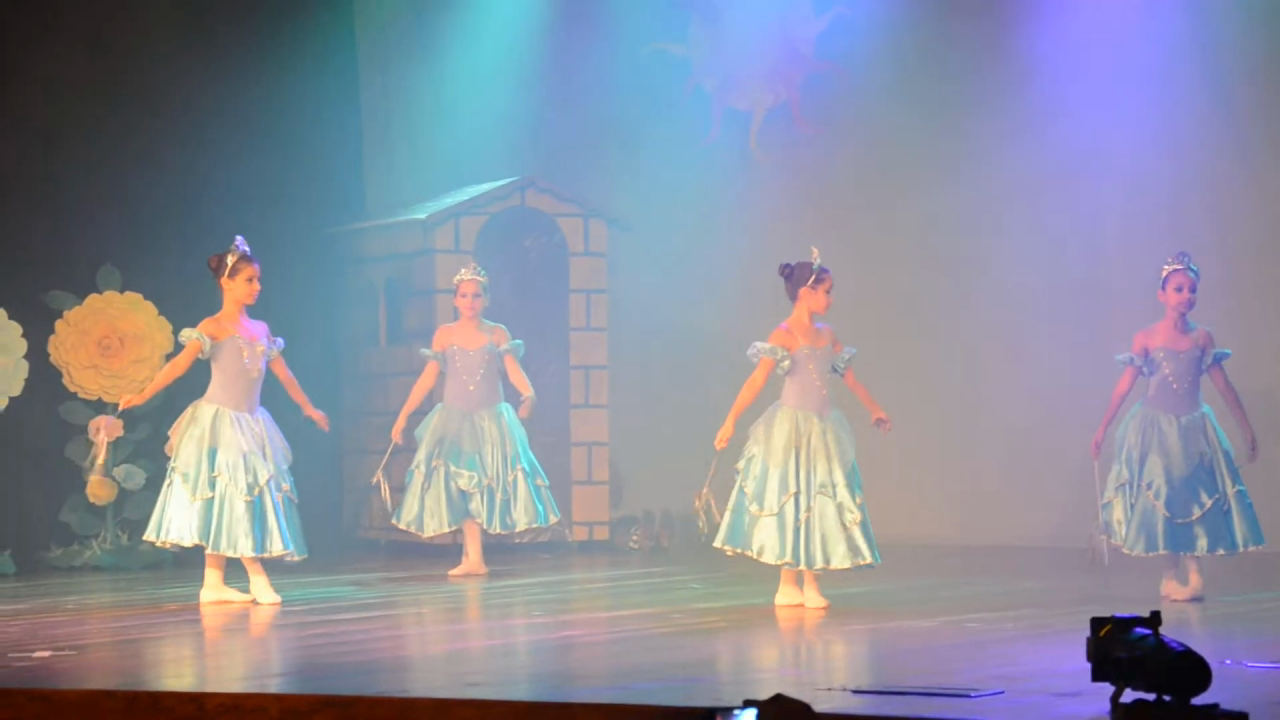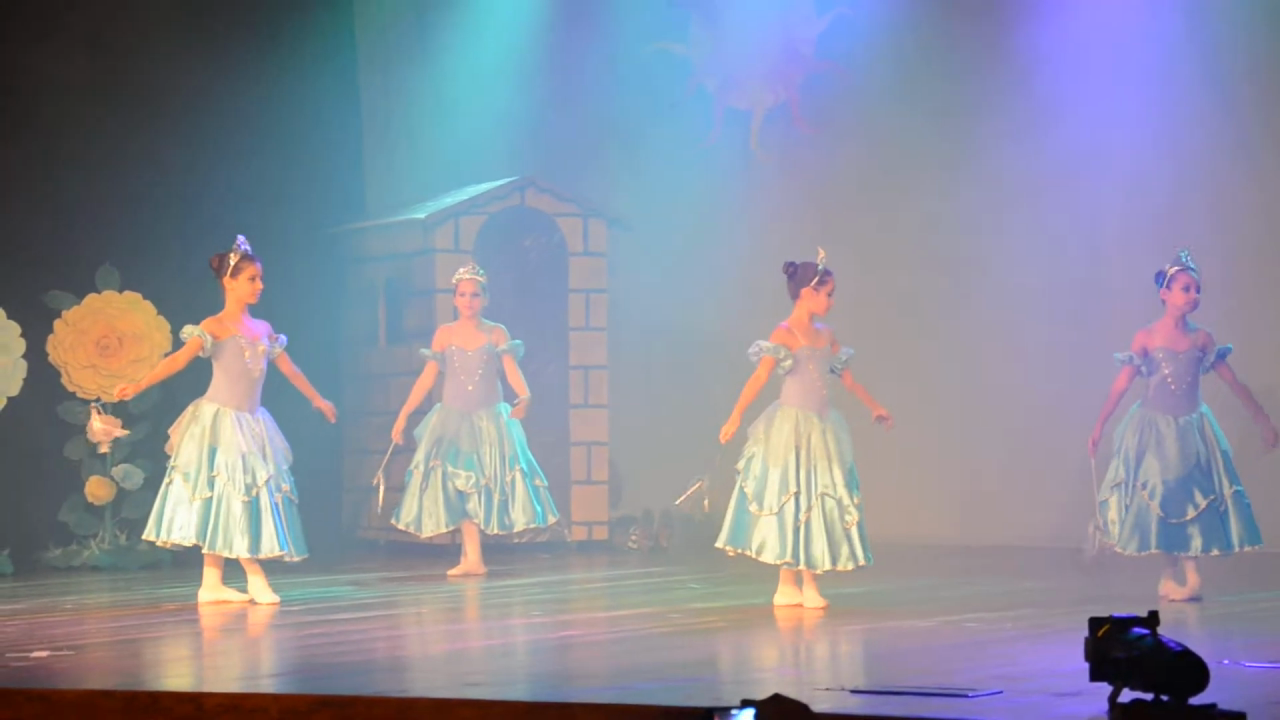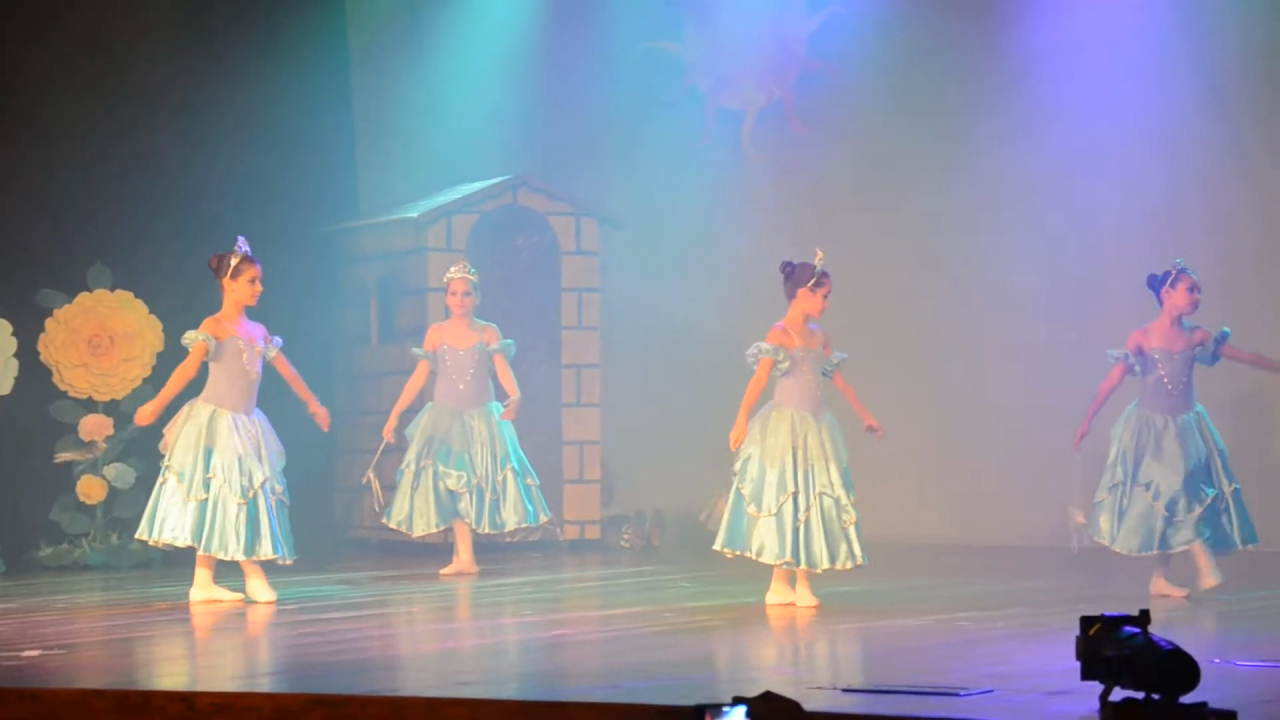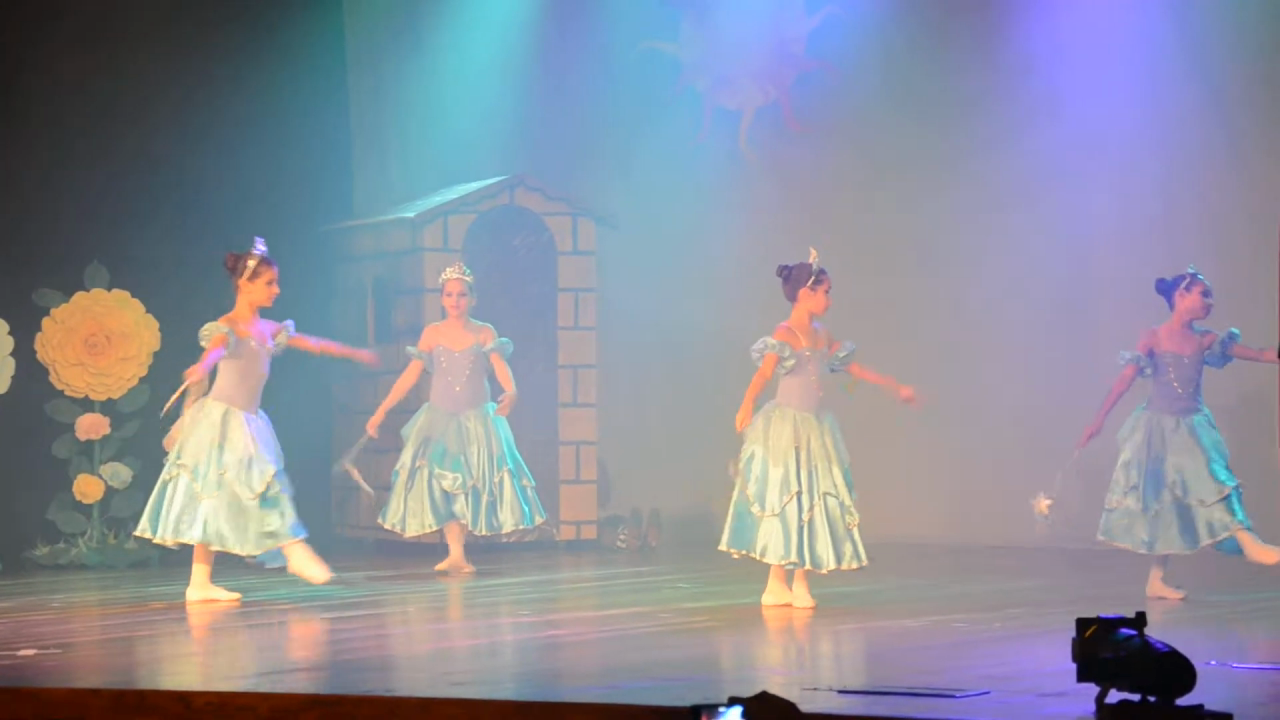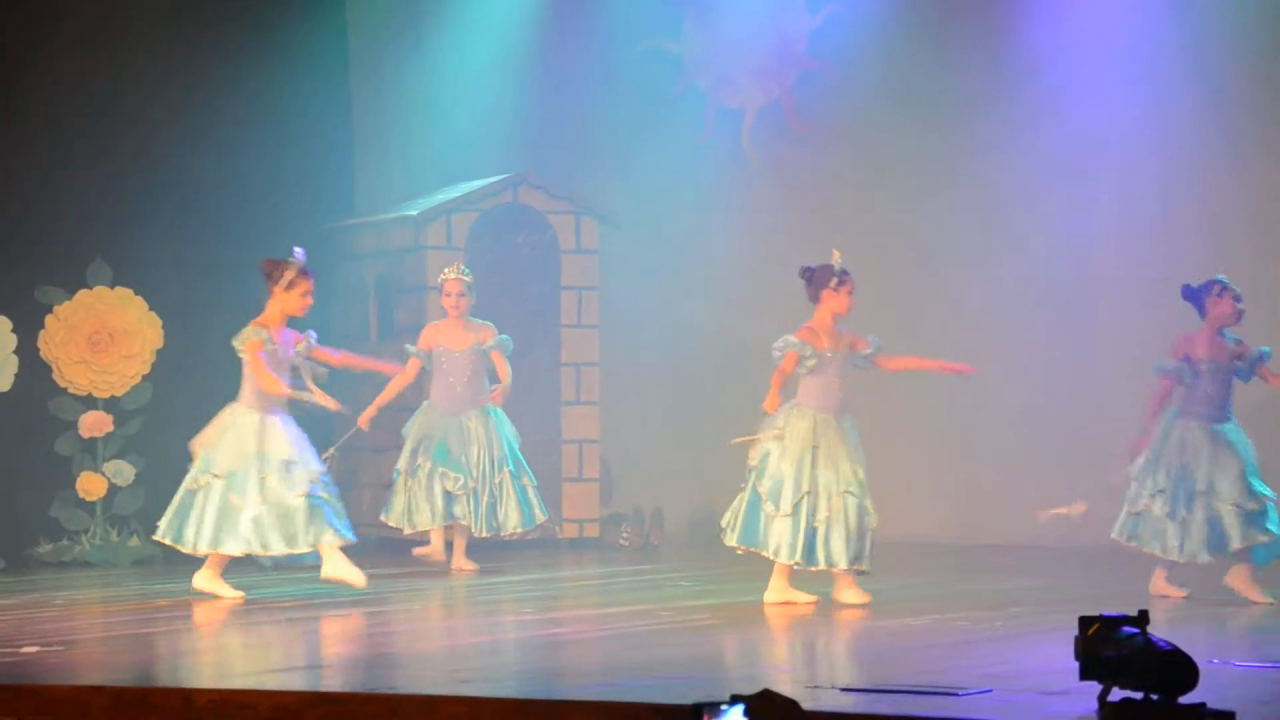
dt=0.2s
person 1, frame 1
left shoulder: (260, 329)
right shoulder: (212, 327)
left elbow: (283, 372)
right elbow: (180, 363)
left wrist: (309, 407)
right wrist: (143, 395)
left hip: (252, 422)
right hip: (219, 421)
left knee: (243, 498)
right knee: (226, 497)
left ankle: (214, 584)
person 1, frame 2
left shoulder: (263, 328)
right shoulder: (214, 326)
left elbow: (288, 366)
right elbow: (180, 357)
left wrist: (316, 399)
right wrist: (140, 384)
left hip: (252, 422)
right hip: (220, 421)
left knee: (244, 497)
right knee: (224, 498)
left ankle: (213, 583)
person 1, frame 3
left shoulder: (258, 331)
right shoulder: (212, 327)
left elbow: (285, 368)
right elbow: (189, 367)
left wrist: (312, 403)
right wrist: (159, 402)
left hip: (248, 423)
right hip: (215, 421)
left knee: (248, 495)
right knee: (216, 497)
person 1, frame 4
left shoulder: (269, 328)
right shoulder: (226, 325)
left elbow: (311, 343)
right elbow: (211, 352)
left wrist: (352, 353)
right wrist: (199, 371)
left hip: (250, 421)
right hip: (220, 419)
right knee: (214, 498)
person 1, frame 5
left shoulder: (292, 337)
right shoulder: (257, 330)
left elbow: (333, 357)
right elbow: (256, 364)
left wrist: (377, 366)
right wrist: (278, 386)
left hip: (277, 425)
right hip: (251, 424)
left knee: (303, 487)
right knee: (238, 499)
right ankle: (208, 574)
person 2, frame 1
left shoulder: (827, 334)
right shoulder: (783, 335)
left elbow: (849, 376)
right elbow: (757, 380)
left wrist: (875, 410)
right wrist: (730, 422)
left hip: (823, 428)
right hip: (792, 427)
left knee: (820, 502)
right knee: (792, 501)
left ankle: (809, 583)
right ankle: (790, 585)
person 2, frame 2
left shoulder: (825, 334)
right shoulder: (784, 334)
left elbow: (846, 376)
right elbow: (759, 377)
left wrist: (874, 407)
right wrist: (735, 418)
left hip: (821, 428)
right hip: (791, 427)
left knee: (819, 501)
right knee: (791, 501)
left ankle: (808, 583)
right ankle: (788, 585)
person 2, frame 3
left shoulder: (818, 336)
right shoulder: (779, 334)
left elbow: (838, 379)
right elbow: (759, 379)
left wrist: (865, 416)
right wrist: (741, 421)
left hip: (815, 428)
right hip: (785, 427)
left knee: (814, 502)
right knee: (784, 501)
left ankle: (802, 582)
right ankle: (781, 584)
person 2, frame 4
left shoulder: (822, 336)
right shoulder: (784, 334)
left elbow: (856, 369)
right elbow: (764, 372)
left wrist: (896, 388)
right wrist: (747, 406)
left hip: (816, 428)
right hip: (786, 426)
left knee: (816, 501)
right knee: (785, 501)
left ankle: (799, 582)
right ankle: (777, 585)
person 2, frame 5
left shoulder: (846, 338)
right shoulder: (806, 334)
left elbow: (888, 362)
right elbow: (784, 367)
left wrist: (938, 365)
right wrist: (772, 395)
left hip: (834, 429)
right hip: (803, 427)
left knee: (840, 499)
right knee: (796, 500)
left ankle: (844, 580)
right ankle: (778, 583)
person 3, frame 1
left shoulder: (1202, 337)
right shoulder: (1146, 336)
left elbow: (1223, 385)
right elbow: (1125, 384)
left wrist: (1246, 428)
right wrist: (1102, 428)
left hip: (1193, 427)
right hip: (1155, 426)
left knee: (1190, 497)
right knee: (1162, 496)
left ankle: (1173, 578)
person 3, frame 2
left shoulder: (1201, 337)
right shoulder: (1146, 336)
left elbow: (1232, 379)
right elbow: (1122, 382)
right wrist: (1100, 425)
left hip: (1191, 427)
right hip: (1153, 427)
left knee: (1189, 496)
right knee: (1158, 497)
left ankle: (1171, 578)
right ankle: (1180, 577)
person 3, frame 3
left shoulder: (1197, 336)
right shoulder: (1142, 336)
left elbow: (1242, 356)
right elbow: (1113, 379)
right wrist: (1088, 420)
left hip: (1186, 425)
right hip: (1150, 426)
left knee: (1187, 491)
right knee: (1154, 497)
right ankle: (1171, 573)
person 3, frame 4
left shoulder: (1206, 339)
right shoulder: (1153, 337)
right elbow: (1125, 379)
right wrist: (1098, 420)
left hip: (1194, 426)
right hip: (1158, 426)
left knee: (1207, 483)
right knee: (1159, 499)
person 3, frame 5
left shoulder: (1236, 347)
right shoulder: (1187, 344)
right elbow: (1165, 389)
right wrist: (1147, 430)
left hip: (1221, 433)
right hip: (1188, 432)
left knee: (1238, 493)
right knee: (1179, 503)
right ankle: (1160, 578)
person 4, frame 1
left shoulder: (498, 333)
right shoulder: (444, 334)
left elbow: (514, 370)
right elbow: (428, 378)
left wrist: (529, 395)
right wrist: (403, 414)
left hip: (491, 419)
right hip: (454, 419)
left knee: (486, 485)
right knee: (459, 486)
left ankle: (470, 554)
right ankle: (474, 558)
person 4, frame 2
left shoulder: (498, 333)
right shoulder: (444, 334)
left elbow: (512, 370)
right elbow: (427, 377)
left wrist: (525, 396)
right wrist: (403, 414)
left hip: (490, 419)
right hip: (453, 419)
left knee: (484, 485)
right knee: (458, 484)
left ankle: (469, 554)
right ankle: (473, 558)
person 4, frame 3
left shoulder: (489, 332)
right shoulder: (435, 333)
left elbow: (503, 369)
right elbow: (419, 377)
left wrist: (515, 397)
right wrist: (395, 414)
left hip: (481, 418)
right hip: (444, 418)
left knee: (476, 484)
right knee: (448, 484)
left ankle: (460, 553)
right ankle: (465, 557)
person 4, frame 4
left shoulder: (485, 332)
right shoulder: (431, 333)
left elbow: (501, 367)
right elbow: (410, 375)
left wrist: (511, 392)
right wrist: (382, 410)
left hip: (477, 419)
right hip: (440, 419)
left knee: (472, 484)
right knee: (440, 481)
left ankle: (458, 551)
right ankle: (456, 553)
person 4, frame 5
left shoulder: (485, 331)
right shoulder: (431, 332)
left elbow: (502, 365)
right elbow: (408, 374)
left wrist: (505, 386)
right wrist: (375, 406)
left hip: (478, 419)
right hip: (439, 418)
left knee: (473, 483)
right knee: (435, 475)
left ankle: (460, 553)
right ankle: (437, 544)
